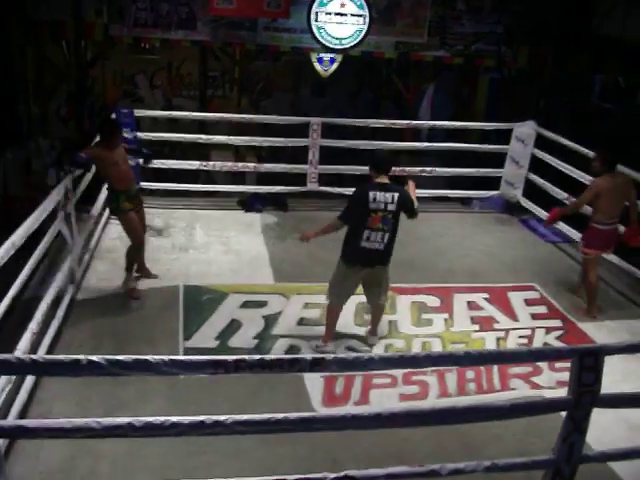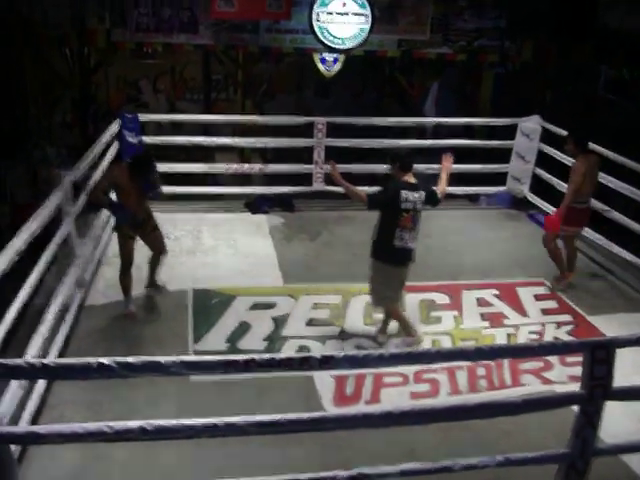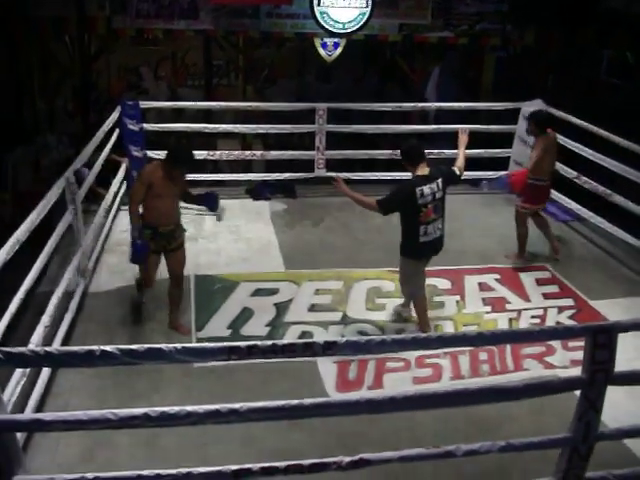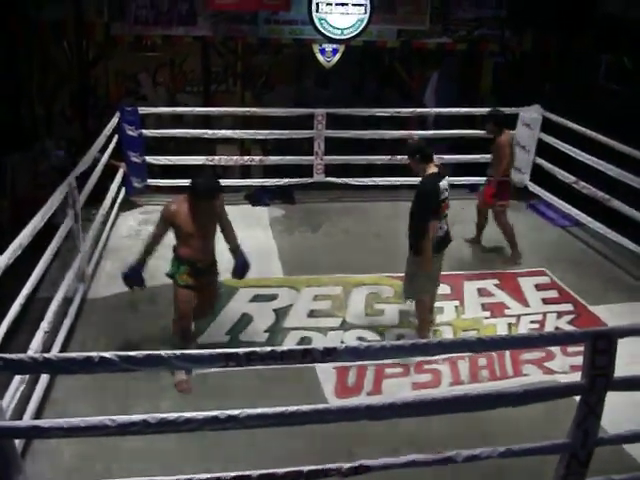
dt=0.5s
person 1, frame 1
left shoulder: (362, 192)
right shoulder: (400, 194)
left elbow: (343, 221)
right elbow: (414, 213)
left wrist: (314, 233)
right wrist: (412, 191)
left hip: (354, 256)
right hip: (381, 258)
left knee: (336, 297)
right knee: (378, 297)
left ankle: (327, 341)
right ankle: (373, 333)
person 1, frame 2
left shoulder: (394, 190)
right shoulder: (422, 192)
left elbow: (366, 199)
right elbow: (440, 193)
left wrist: (340, 181)
right wrist: (445, 171)
left hip: (386, 255)
right hip: (405, 254)
left knee: (385, 297)
right knee: (392, 294)
left ankle: (411, 333)
right ankle: (383, 330)
person 1, frame 3
left shoulder: (407, 189)
right shoulder: (441, 175)
left elbow: (378, 206)
right elbow: (459, 169)
left wrist: (348, 192)
right wrist: (462, 146)
left hip: (415, 247)
right hip: (435, 242)
left knee: (416, 288)
right knee: (411, 279)
left ankle: (425, 330)
right ankle: (406, 306)
person 1, frame 4
left shoulder: (427, 185)
right shoulder: (439, 174)
left elbow: (433, 220)
right elbow: (429, 160)
left wrist: (426, 250)
right wrist: (417, 146)
left hip: (425, 245)
right hip: (437, 242)
left knee: (419, 289)
right knee: (430, 283)
left ankle: (423, 334)
right ankle: (428, 315)
person 2, frame 1
left shoulder: (117, 145)
right shoulder: (98, 151)
right elbow: (80, 158)
right wrist: (79, 158)
left hip: (133, 192)
right hip: (120, 198)
left knee: (141, 234)
right knee: (137, 241)
left ankle: (141, 268)
right ankle: (129, 280)
person 2, frame 2
left shoulder: (147, 167)
right shoulder: (117, 173)
left elbow: (155, 190)
right elbow: (94, 196)
left wrist: (153, 186)
right wrist: (113, 206)
left hip: (145, 216)
right hip: (125, 221)
left knee: (160, 249)
right knee: (127, 264)
left ankle: (151, 280)
right ankle: (128, 301)
person 2, frame 3
left shoulder: (179, 175)
right shoulder: (149, 173)
right elbow: (134, 204)
left wrist: (201, 198)
right wrist: (136, 236)
left hip: (174, 231)
right hip: (150, 233)
left knee: (177, 279)
right knee: (147, 280)
left ankle: (174, 319)
right ankle: (140, 296)
person 2, frame 4
left shoulder: (215, 205)
right shoulder: (174, 210)
left elbow: (226, 227)
right elbow: (155, 238)
left wrist: (238, 254)
right wrist: (138, 265)
left hip: (209, 265)
right hip: (185, 268)
left knee: (206, 309)
right knee: (183, 321)
left ankle: (189, 330)
right ankle: (181, 370)
person 3, frame 1
left shoulder: (599, 183)
right shoulder: (625, 180)
left elbow: (578, 204)
right elbow: (633, 204)
left wrist: (560, 212)
right wrist: (633, 224)
left hip: (597, 230)
right hip: (612, 230)
left knee: (590, 269)
right knee: (592, 262)
left ankle: (591, 309)
right ankle: (580, 287)
person 3, frame 2
left shoulder: (580, 164)
right shoulder: (593, 159)
left elbow: (572, 188)
left wrist: (561, 209)
left hip: (573, 208)
right hip: (584, 208)
left knee: (548, 240)
right knee: (569, 242)
left ankle: (565, 274)
right ankle: (565, 275)
person 3, frame 3
left shoulder: (541, 141)
right shoulder: (550, 135)
left elbow: (535, 157)
left wrist: (525, 172)
left hip: (534, 185)
right hip: (545, 183)
left knee: (520, 219)
right knee: (534, 214)
left ankle: (520, 255)
right ankle: (553, 244)
person 3, frame 4
left shoulder: (502, 140)
right shoulder: (502, 136)
left elbow: (505, 163)
left wrist: (493, 184)
left hip: (499, 183)
right hip: (494, 181)
left knee: (500, 219)
right knee: (481, 208)
left ankle: (515, 253)
right ankle: (477, 238)
